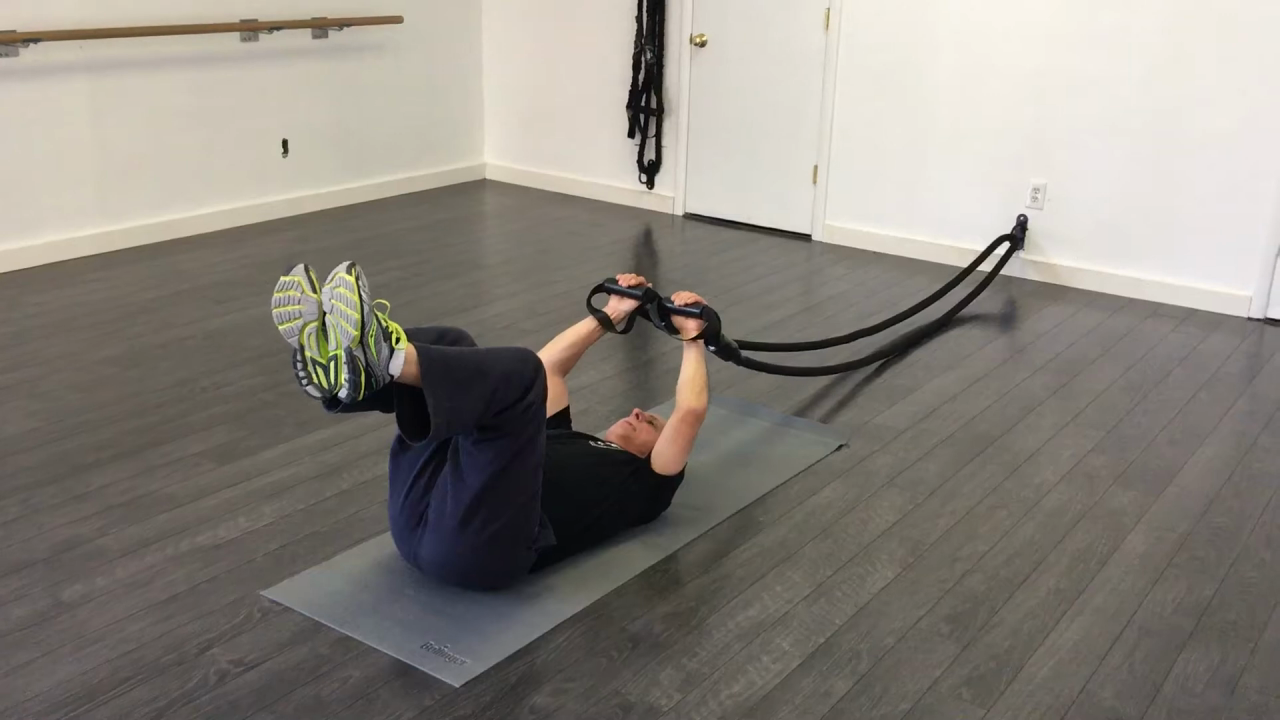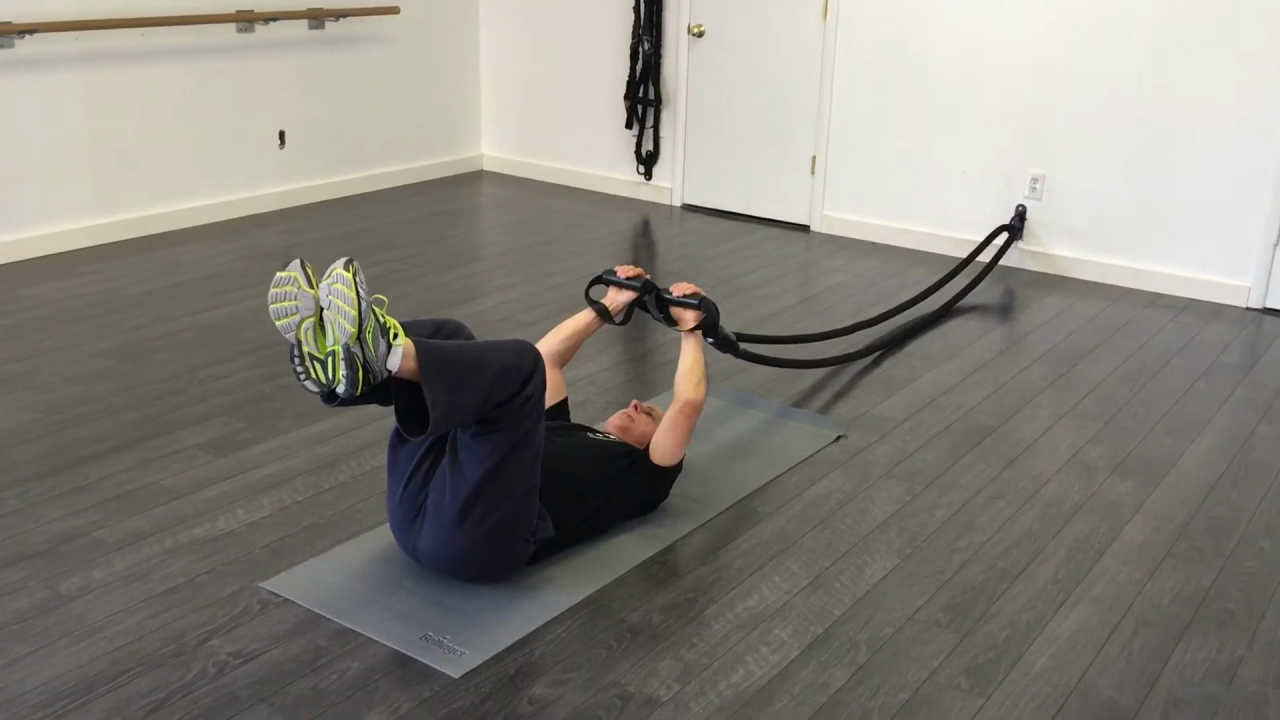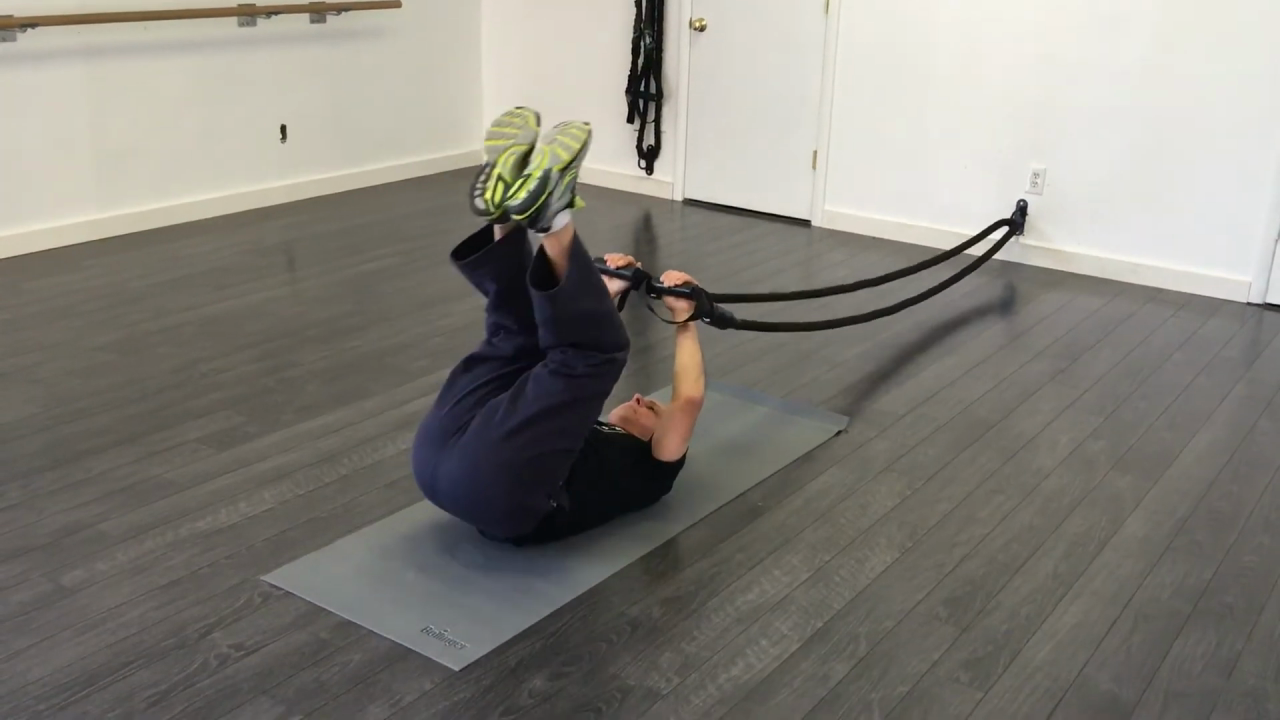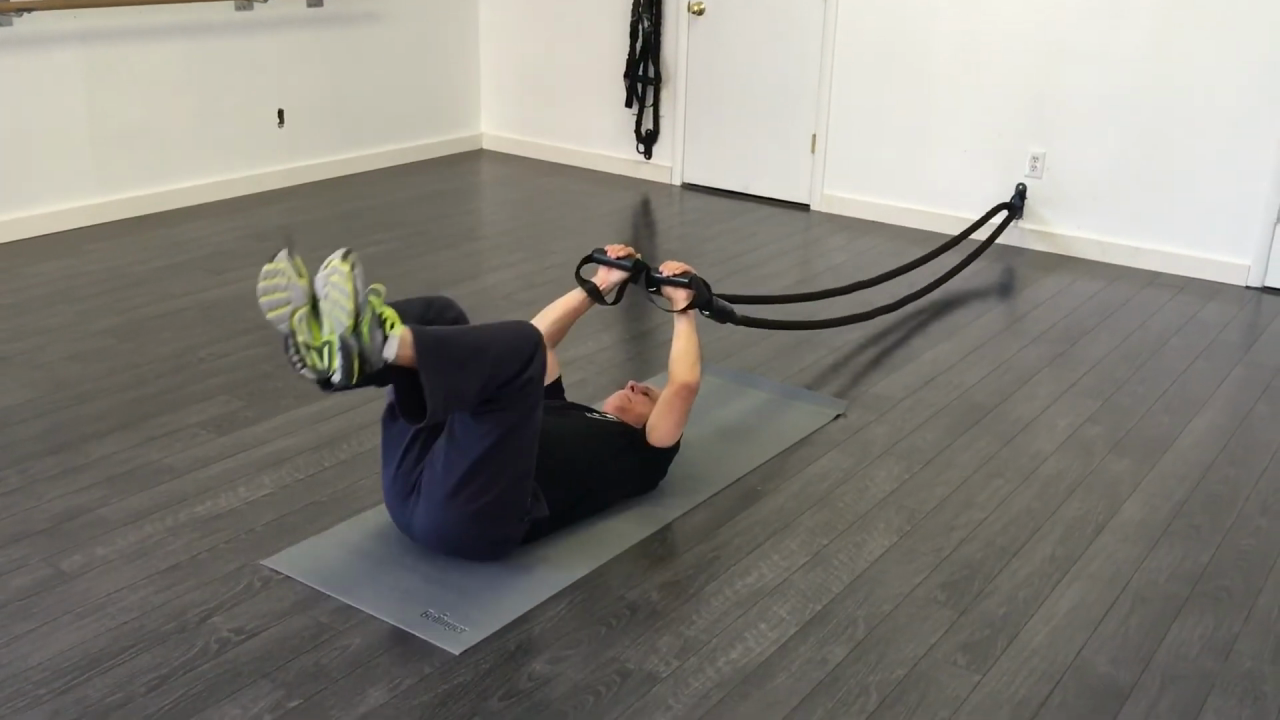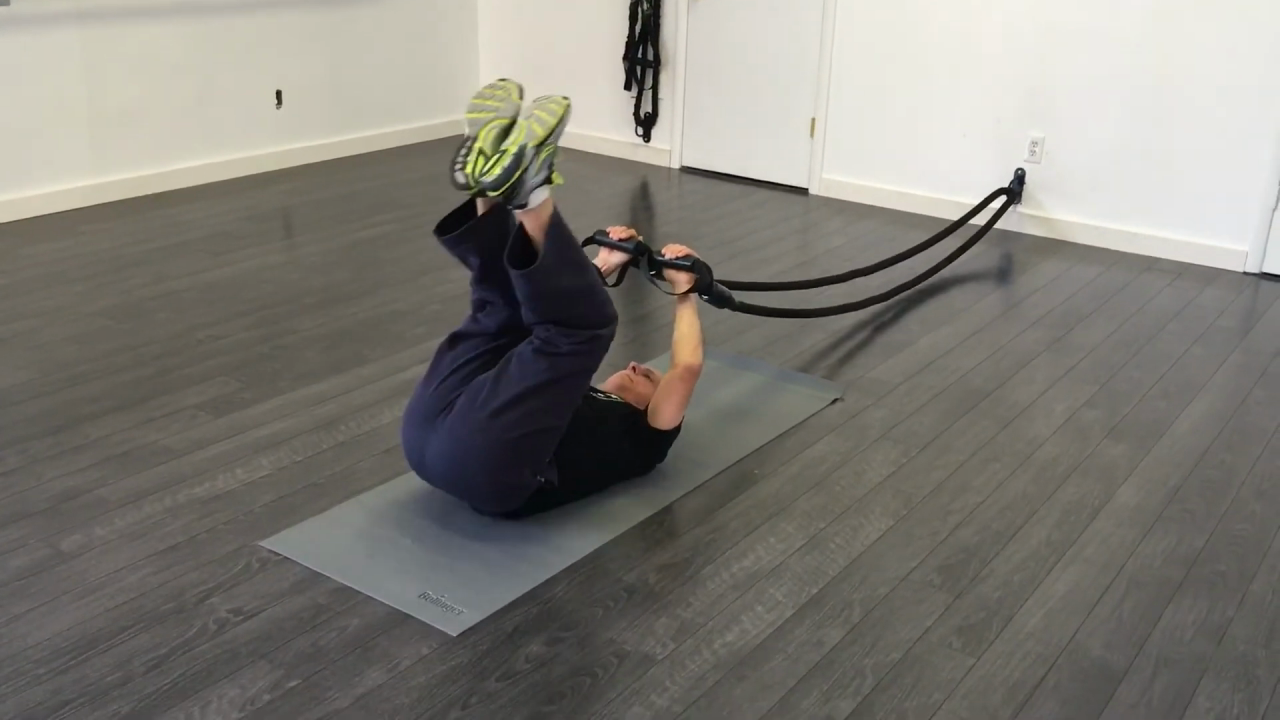
dt=1s
person 1, frame 1
left shoulder: (642, 486)
right shoulder: (568, 440)
left elbow: (689, 413)
right elbow: (549, 366)
left wrist: (691, 339)
right wrist: (608, 317)
left hip: (482, 545)
right hip: (419, 519)
left knee: (517, 372)
right knee: (448, 346)
left ankle: (382, 354)
right ankle: (343, 362)
person 1, frame 2
left shoulder: (642, 478)
right shoulder: (567, 432)
left elbow: (688, 404)
right elbow: (548, 355)
left wrist: (689, 329)
right wrist: (607, 308)
left hip: (481, 537)
right hip: (420, 509)
left knee: (516, 365)
right knee: (445, 339)
left ankle: (379, 352)
right ankle: (342, 357)
person 1, frame 3
left shoulder: (645, 467)
right shoulder: (581, 432)
left elbow: (688, 399)
left wrist: (684, 321)
right wrist: (602, 294)
left hip: (501, 487)
right hip: (440, 459)
left knee: (596, 346)
right knee: (522, 330)
left ankle: (551, 216)
right ankle: (510, 214)
person 1, frame 4
left shoulder: (642, 457)
right shoulder: (569, 414)
left elbow: (684, 386)
right elbow: (539, 334)
left wrist: (682, 309)
right wrist: (596, 287)
left hip: (473, 516)
right hip: (413, 491)
left knee: (516, 347)
right knee: (436, 318)
left ankle: (372, 343)
right ankle: (336, 340)
person 1, frame 5
left shoulder: (640, 435)
right shoulder: (578, 398)
left elbow: (687, 367)
right elbow: (553, 300)
left wrist: (683, 293)
right wrist: (599, 269)
left hip: (489, 463)
right hip: (430, 435)
left knee: (585, 318)
right knee: (510, 301)
left ankle: (527, 192)
right ankle: (494, 191)
